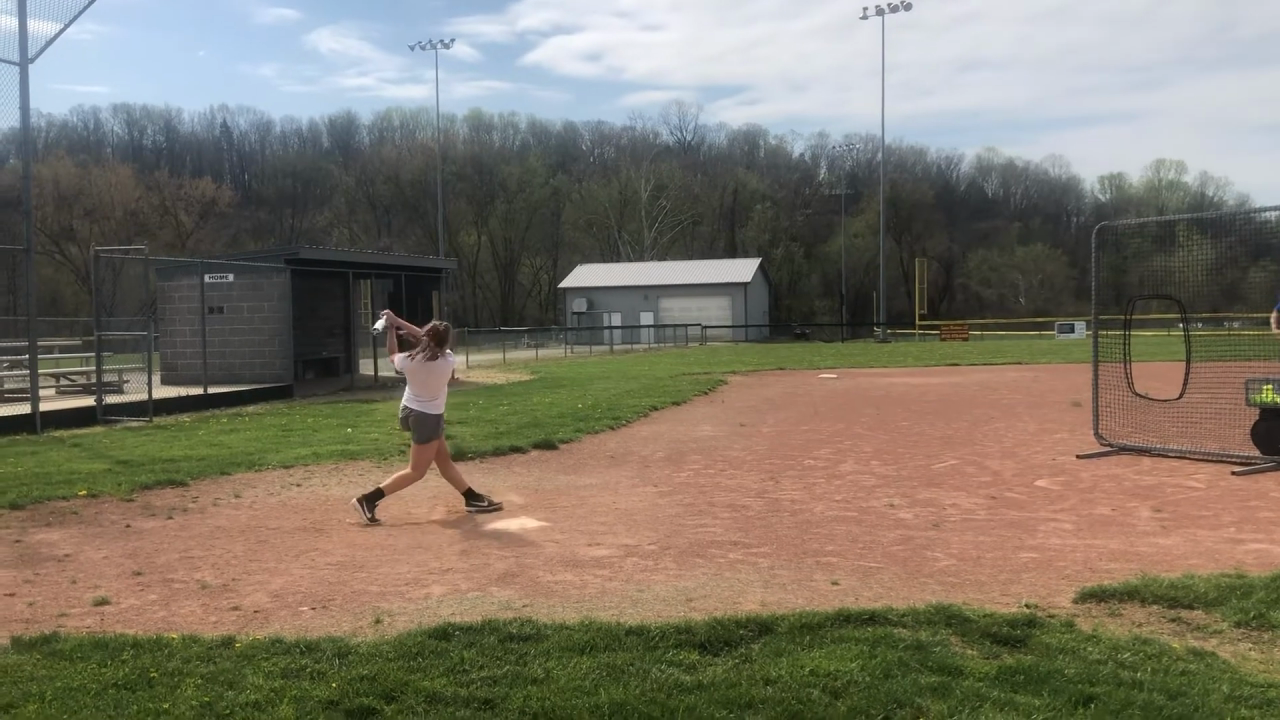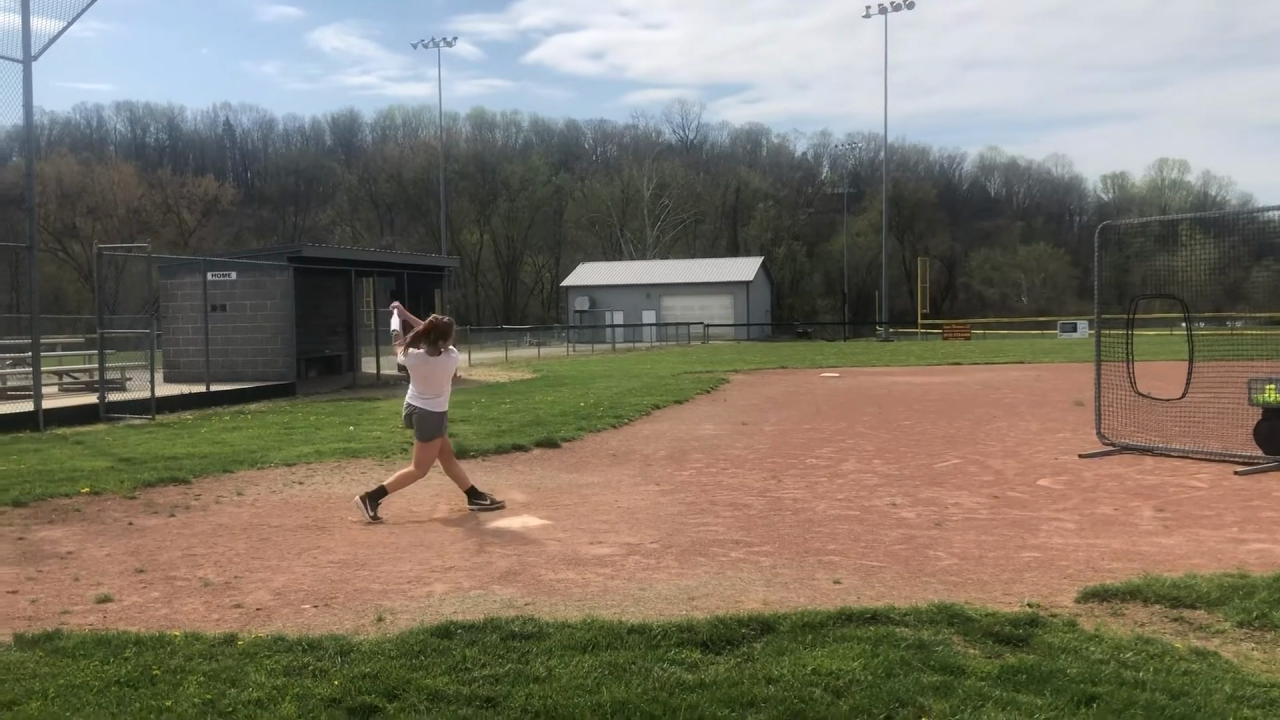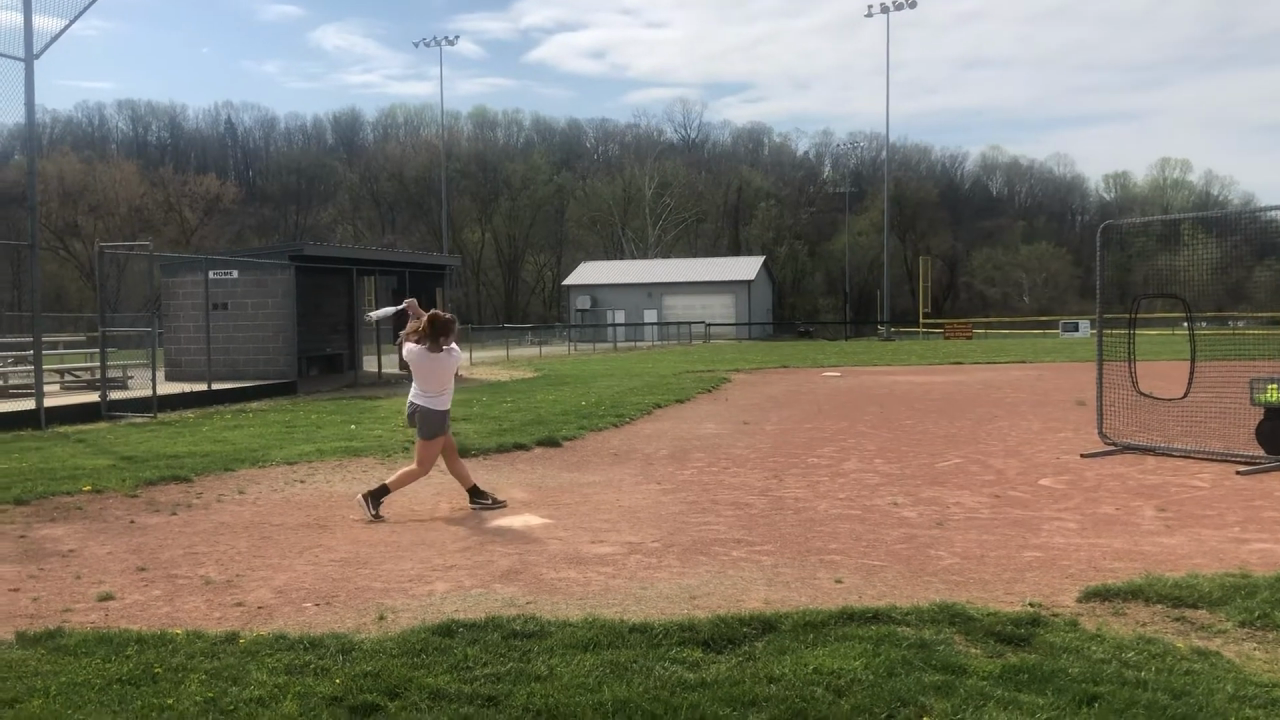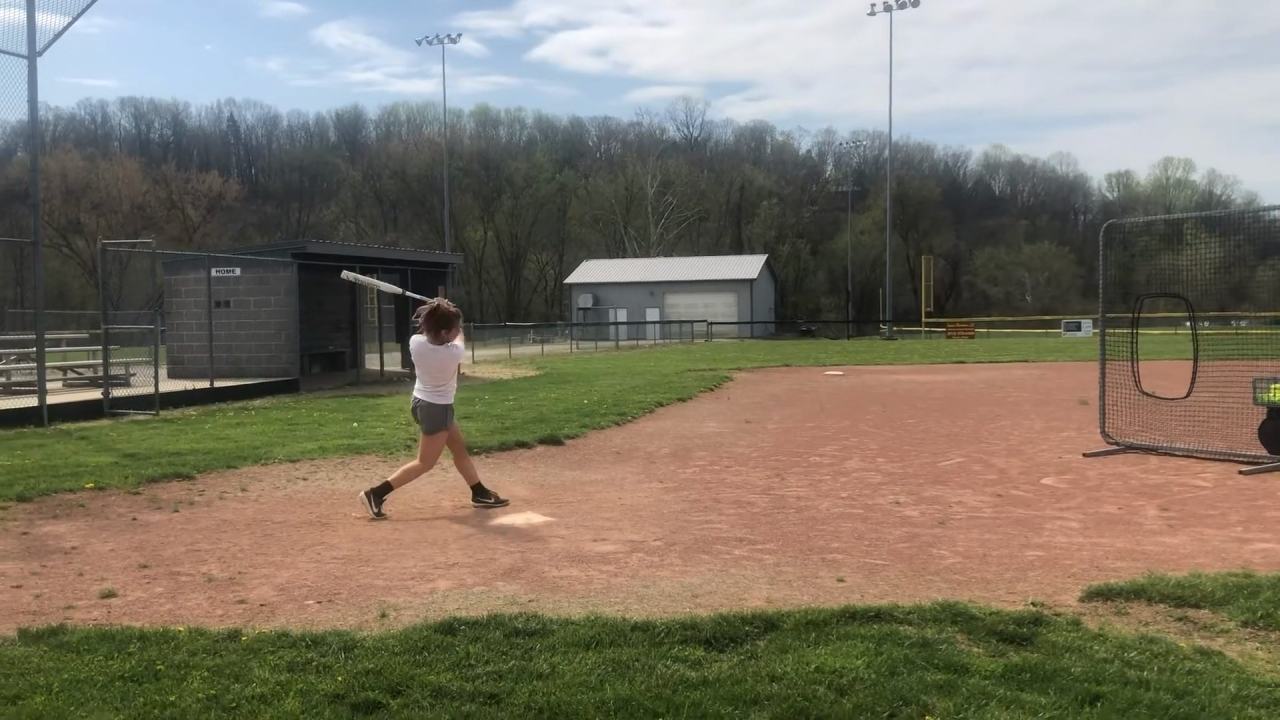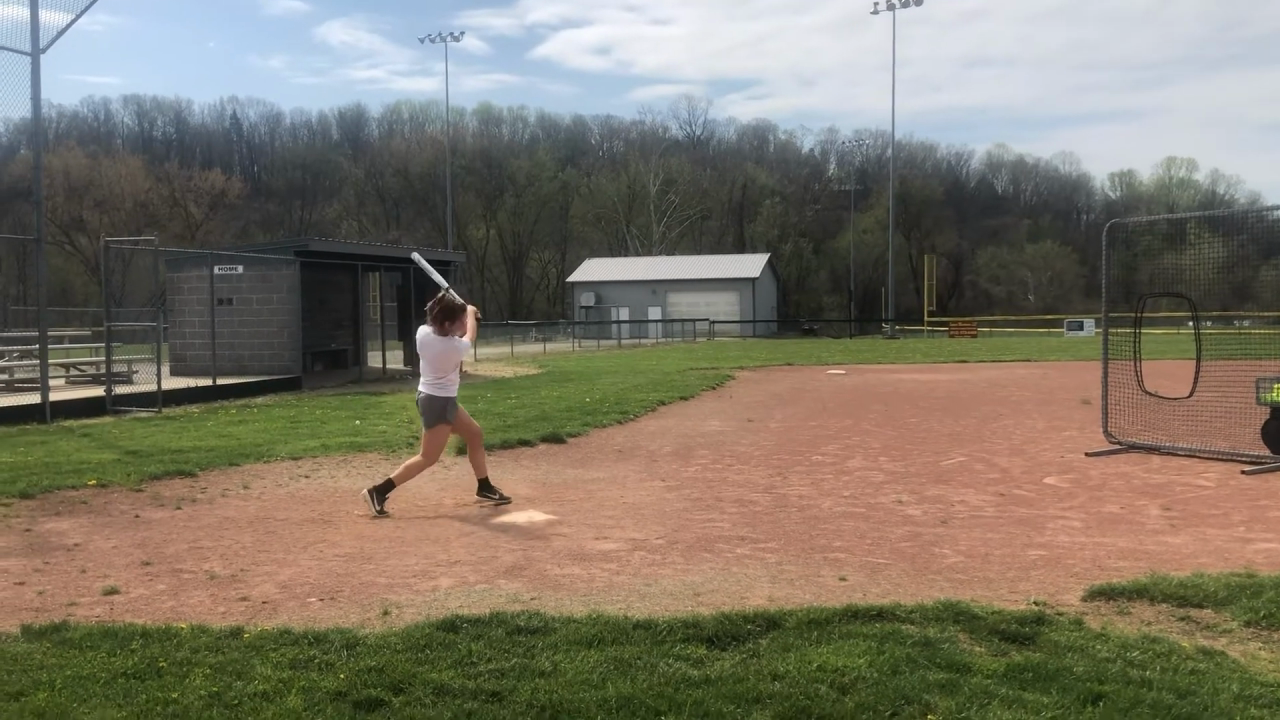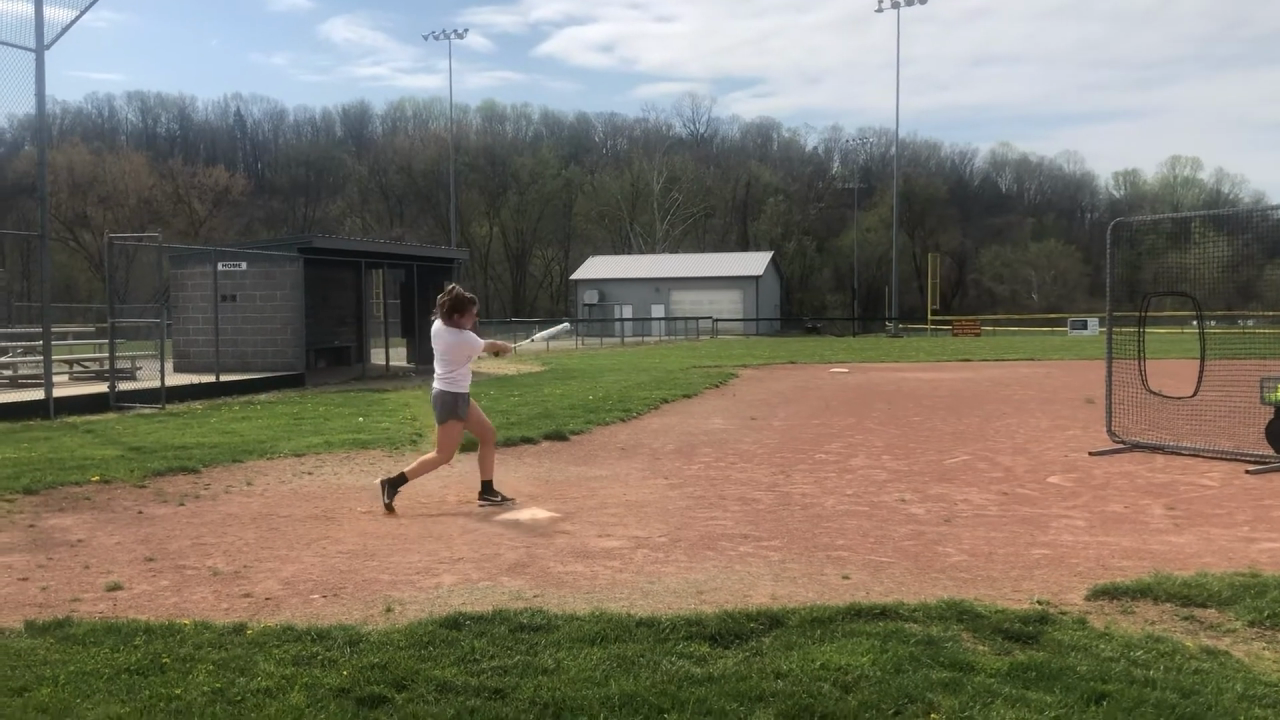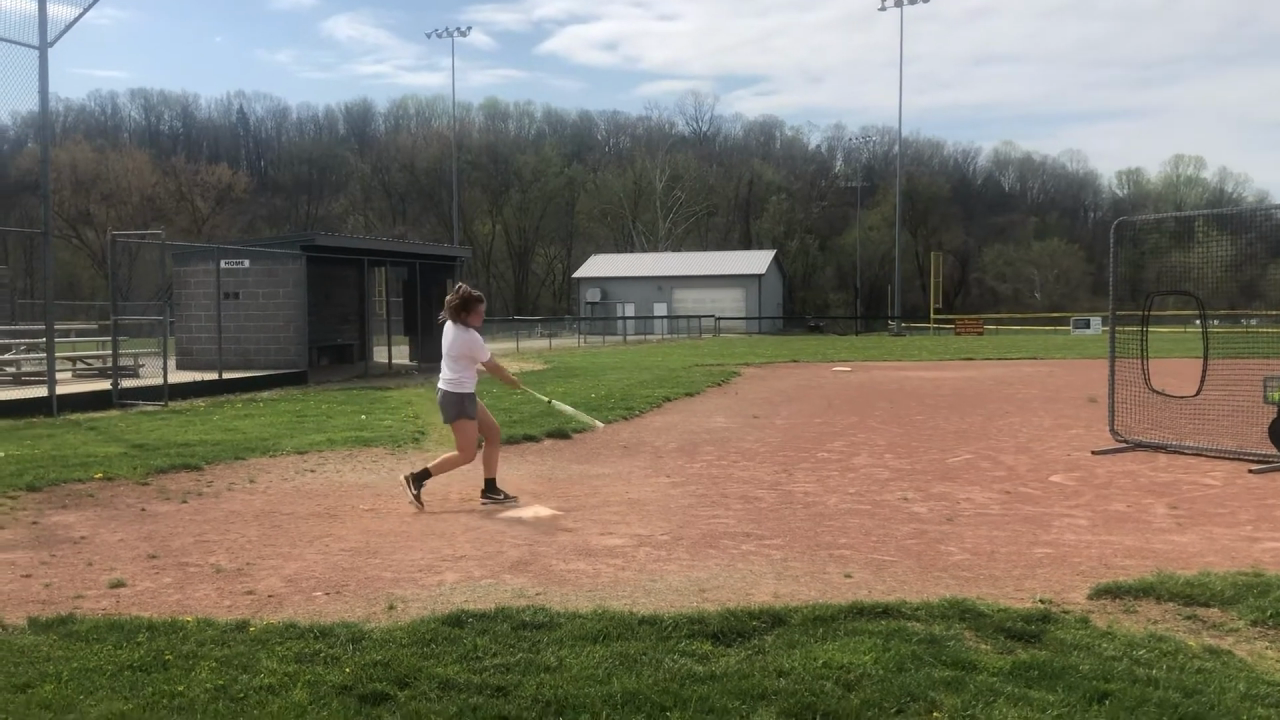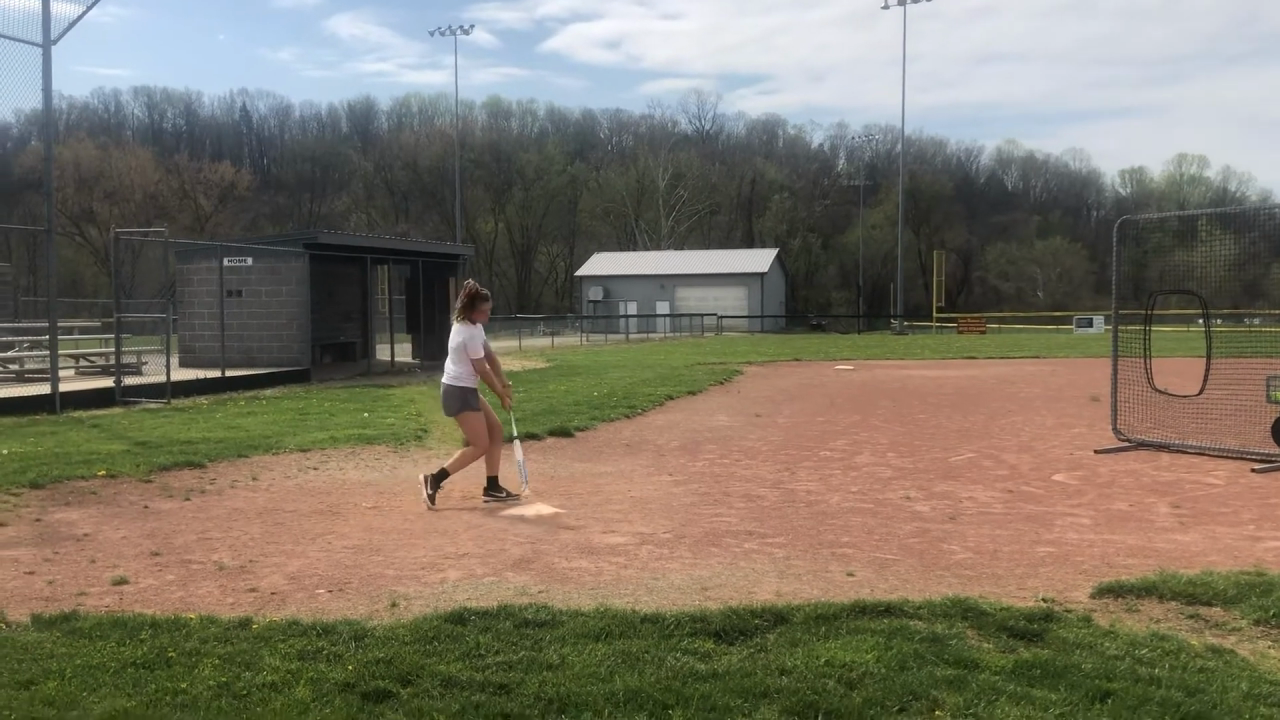
dt=0.1s
person 1, frame 1
left shoulder: (407, 361)
right shoulder: (448, 361)
left elbow: (393, 355)
right elbow: (428, 340)
left wrist: (391, 326)
right wrist: (399, 322)
left hip: (410, 411)
right hip: (428, 418)
left knee: (443, 458)
right knee: (417, 471)
left ankle: (472, 498)
right ankle: (367, 500)
person 1, frame 2
left shoulder: (411, 357)
right shoulder: (451, 357)
left elbow: (400, 347)
right elbow: (436, 339)
left wrist: (400, 317)
right wrist: (407, 315)
left hip: (414, 408)
right hip: (432, 416)
left knee: (447, 455)
right knee: (419, 469)
left ankle: (475, 496)
right ankle: (371, 498)
person 1, frame 3
left shoulder: (412, 351)
right shoulder: (453, 357)
left elbow: (406, 340)
right elbow: (448, 343)
left wrist: (413, 315)
right wrist: (419, 312)
left hip: (417, 407)
right hip: (434, 414)
left knee: (450, 453)
right knee: (422, 467)
left ankle: (477, 495)
right ankle: (373, 496)
person 1, frame 4
left shoulder: (416, 343)
right shoulder: (455, 351)
right elbow: (460, 336)
left wrist: (433, 311)
right wrist: (443, 309)
left hip: (422, 403)
right hip: (437, 409)
left knee: (460, 447)
right knee: (425, 462)
left ankle: (480, 494)
right ankle: (375, 494)
person 1, frame 5
left shoulder: (423, 333)
right shoulder: (456, 346)
right elbow: (470, 337)
right wrist: (471, 313)
left hip: (443, 399)
right hip: (438, 403)
left knee: (475, 435)
right knee: (428, 457)
left ankle: (485, 490)
right ankle: (378, 492)
person 1, frame 6
left shoulder: (437, 326)
right shoulder: (466, 339)
right elbow: (486, 346)
right wrist: (502, 345)
left hip: (456, 395)
right hip: (451, 398)
left knee: (488, 434)
right knee: (443, 455)
left ankle: (488, 492)
right ankle: (392, 484)
person 1, frame 7
left shoulder: (451, 326)
right shoulder: (472, 337)
right elbow: (491, 366)
right wrist: (511, 379)
left hip: (462, 394)
right hip: (456, 397)
left knee: (493, 432)
right knee: (466, 453)
left ankle: (490, 490)
right ankle: (416, 479)
person 1, frame 8
left shoulder: (465, 324)
right shoulder: (471, 332)
left elbow: (488, 353)
right elbow: (481, 369)
left wrist: (503, 382)
right wrist: (501, 394)
left hip: (465, 389)
right hip: (459, 392)
left knee: (496, 431)
right knee: (480, 446)
left ankle: (492, 487)
right ankle: (434, 480)
